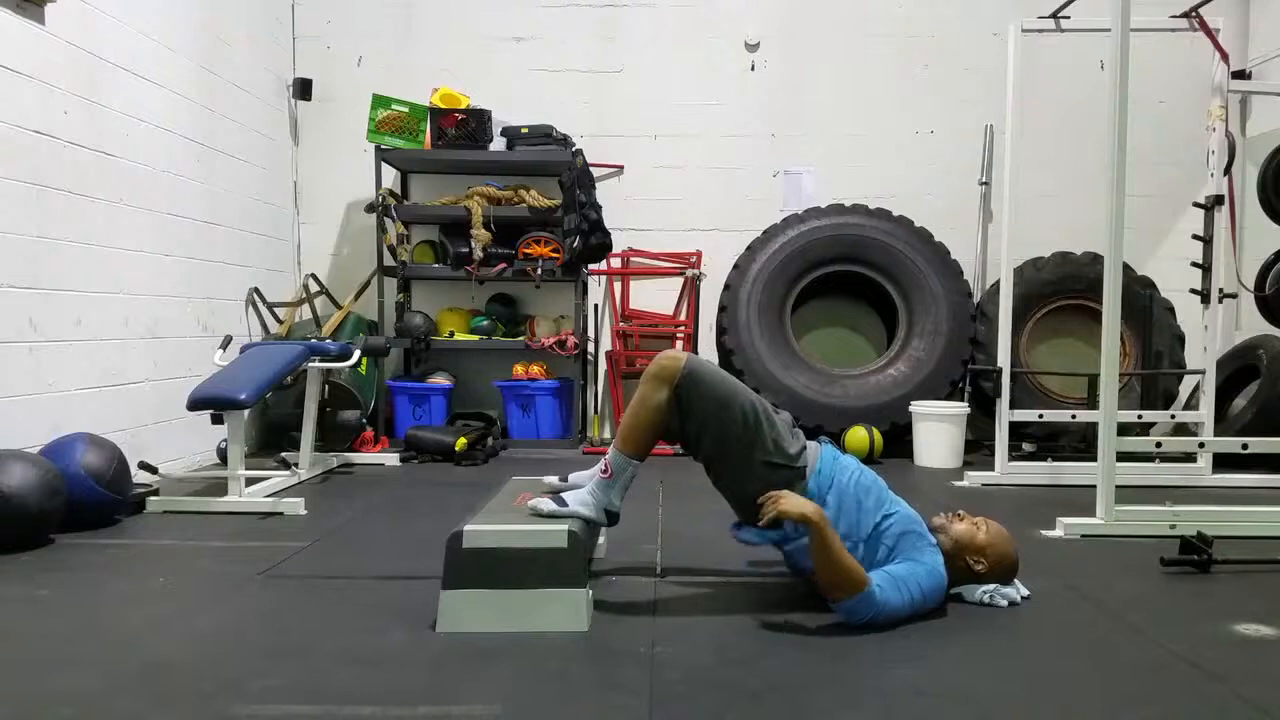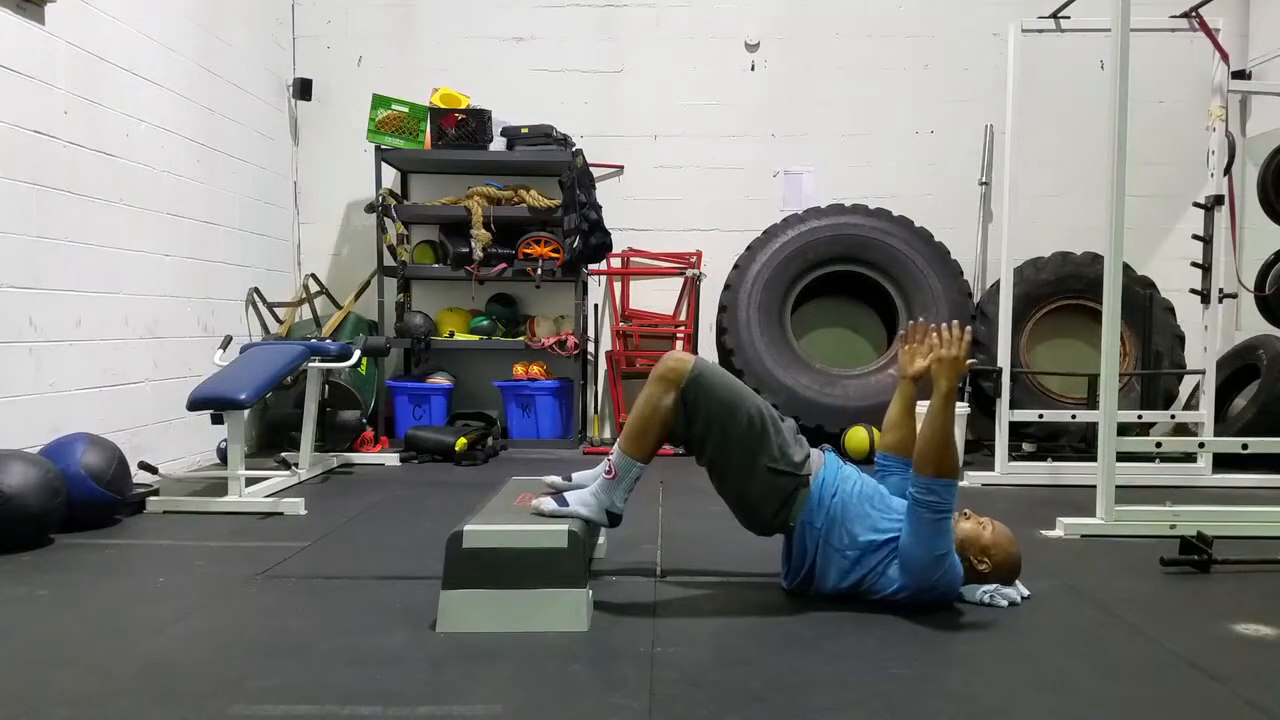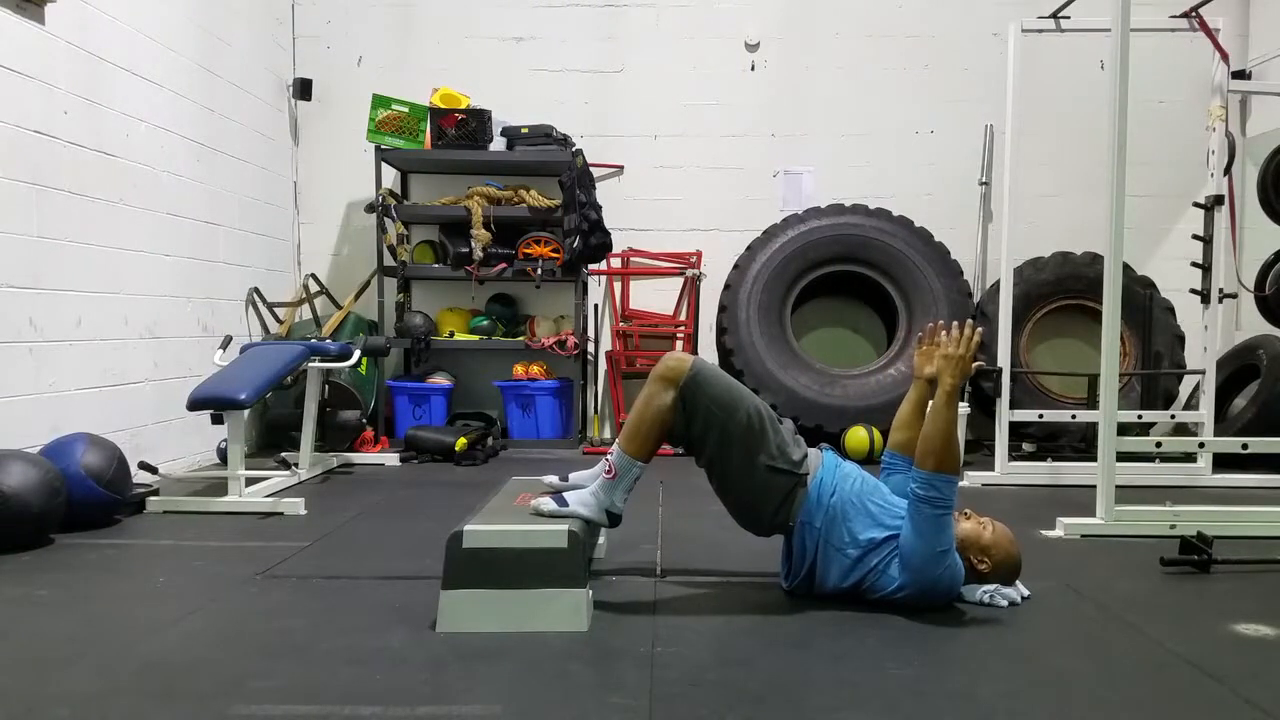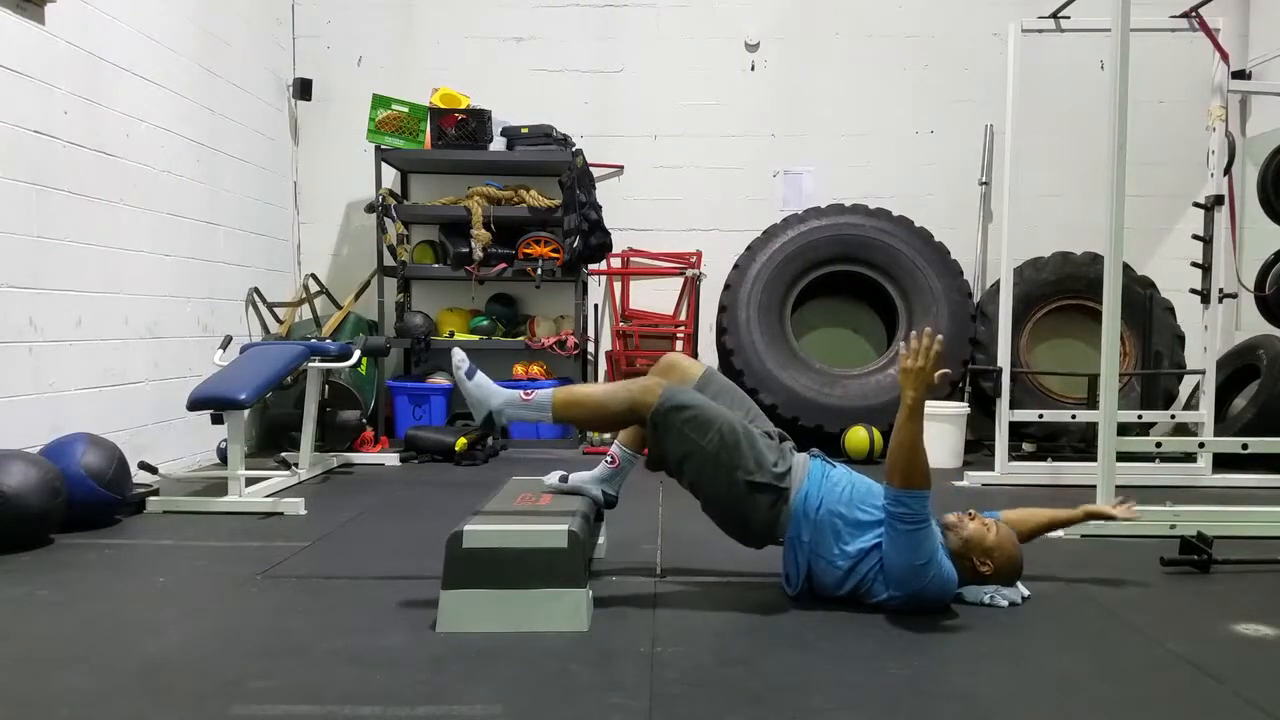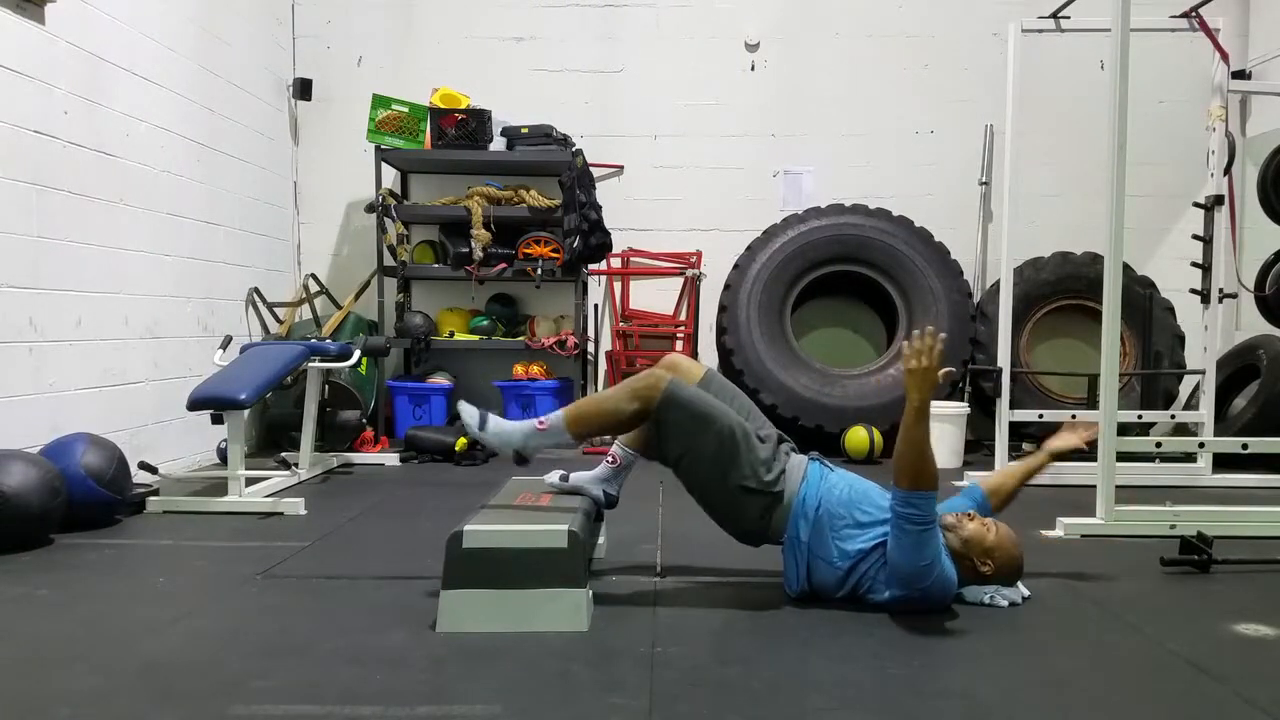
dt=1s
person 1, frame 1
left shoulder: (929, 576)
right shoulder: (921, 546)
left elbow: (858, 602)
left wrist: (817, 519)
left hip: (782, 472)
right hip: (801, 460)
left knee: (670, 371)
right knee: (672, 383)
left ankle: (603, 496)
right ankle: (605, 476)
person 1, frame 2
left shoulder: (936, 575)
right shoulder: (910, 522)
left elbow: (934, 488)
right elbow: (894, 465)
left wrist: (945, 390)
right wrist: (908, 383)
left hip: (787, 487)
right hip: (804, 471)
left knee: (677, 371)
right knee: (679, 387)
left ankle: (606, 497)
right ankle: (609, 476)
person 1, frame 3
left shoulder: (935, 573)
right shoulder: (911, 520)
left elbow: (934, 486)
right elbow: (901, 462)
left wrist: (949, 390)
right wrist: (923, 382)
left hip: (786, 488)
right hip: (800, 473)
left knee: (676, 372)
right knee: (677, 386)
left ankle: (606, 497)
right ankle: (608, 476)
person 1, frame 4
left shoulder: (928, 577)
right shoulder: (946, 546)
left elbow: (907, 502)
right elbow: (1010, 519)
left wrist: (913, 400)
right wrist: (1083, 511)
left hip: (769, 493)
right hip: (786, 466)
left knee: (651, 394)
right knee: (674, 367)
left ankle: (503, 403)
right ankle: (605, 481)
person 1, frame 5
left shoulder: (929, 577)
right shoulder: (944, 538)
left elbow: (914, 500)
right elbow: (984, 492)
left wrist: (917, 403)
right wrist: (1048, 452)
left hip: (767, 490)
right hip: (783, 464)
left knee: (654, 386)
right knee: (674, 368)
left ankle: (518, 436)
right ankle: (606, 479)
